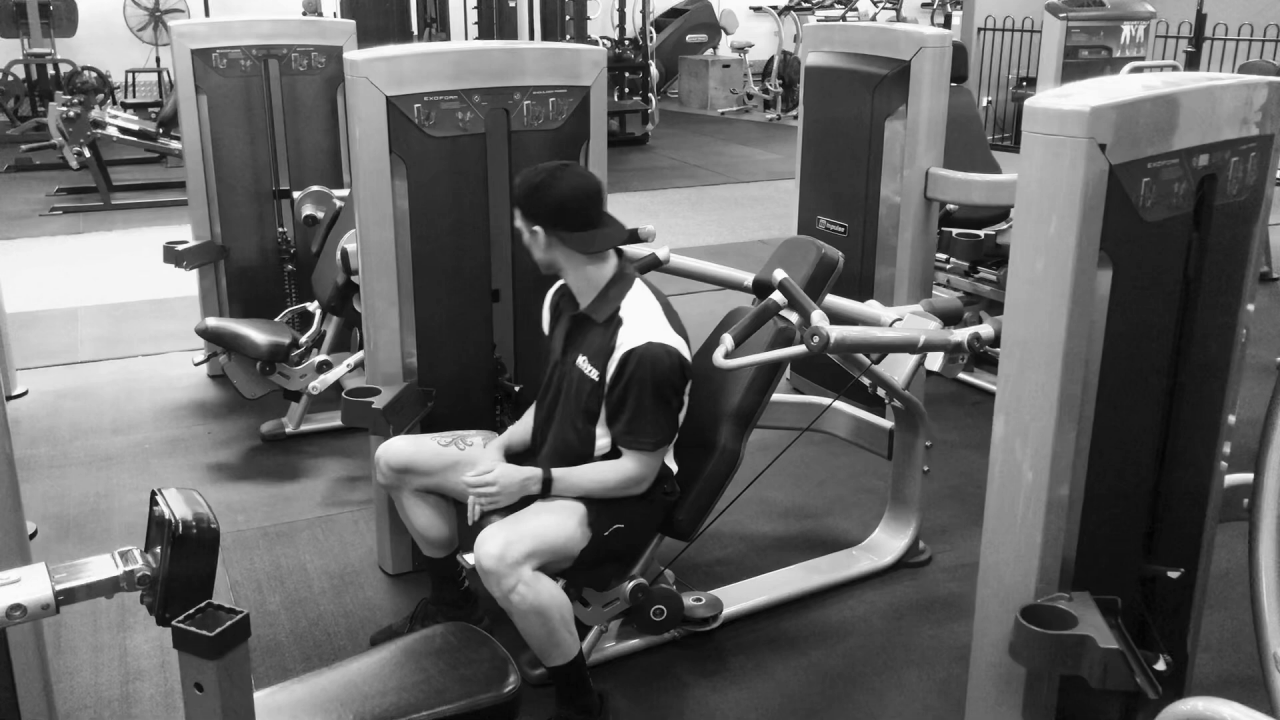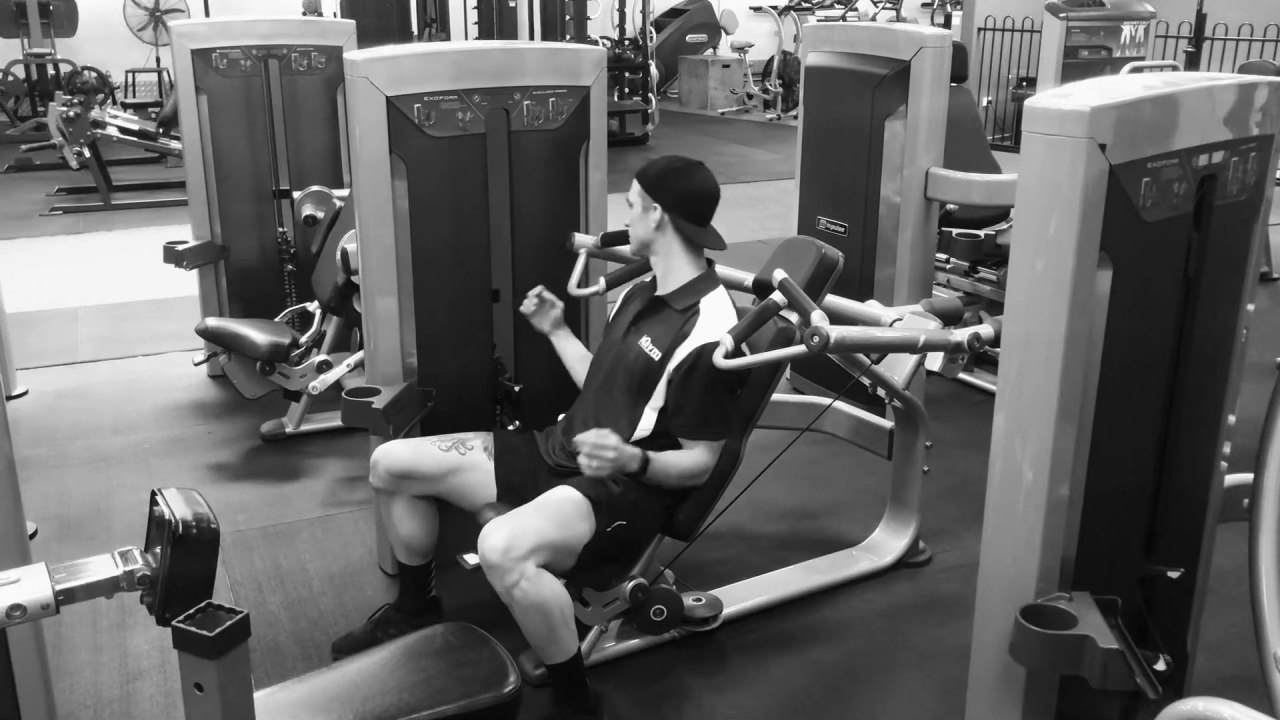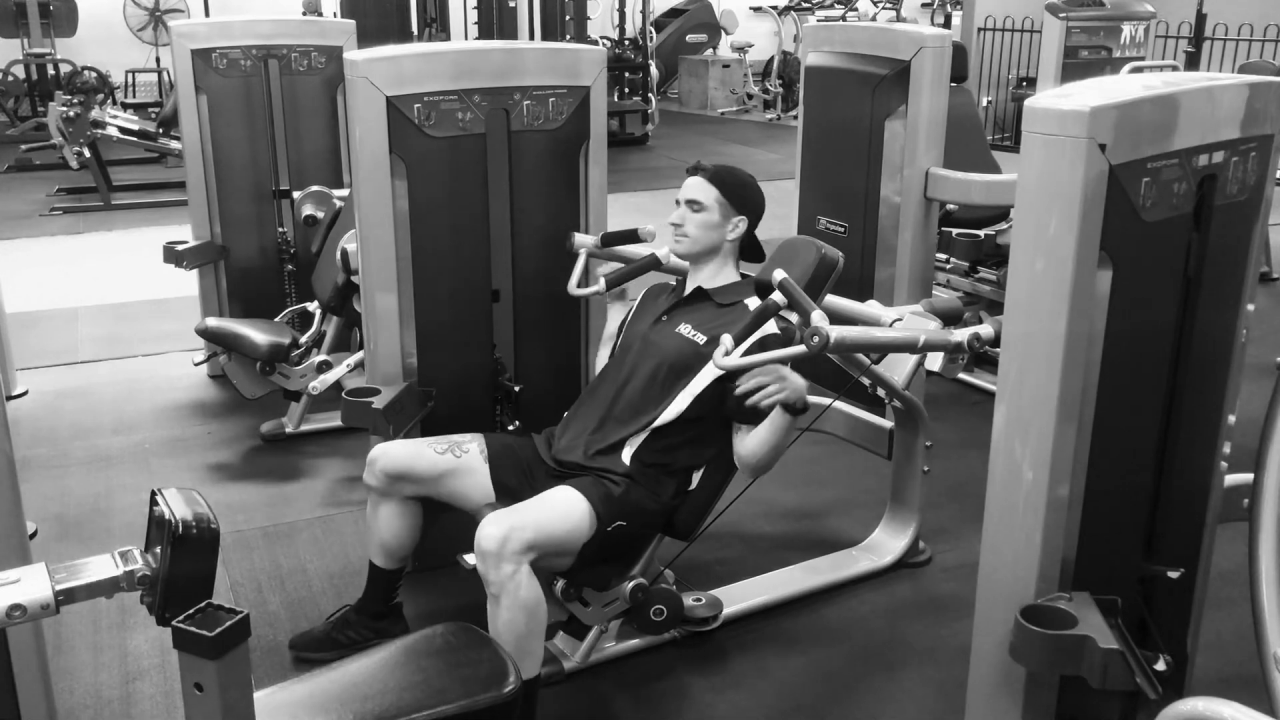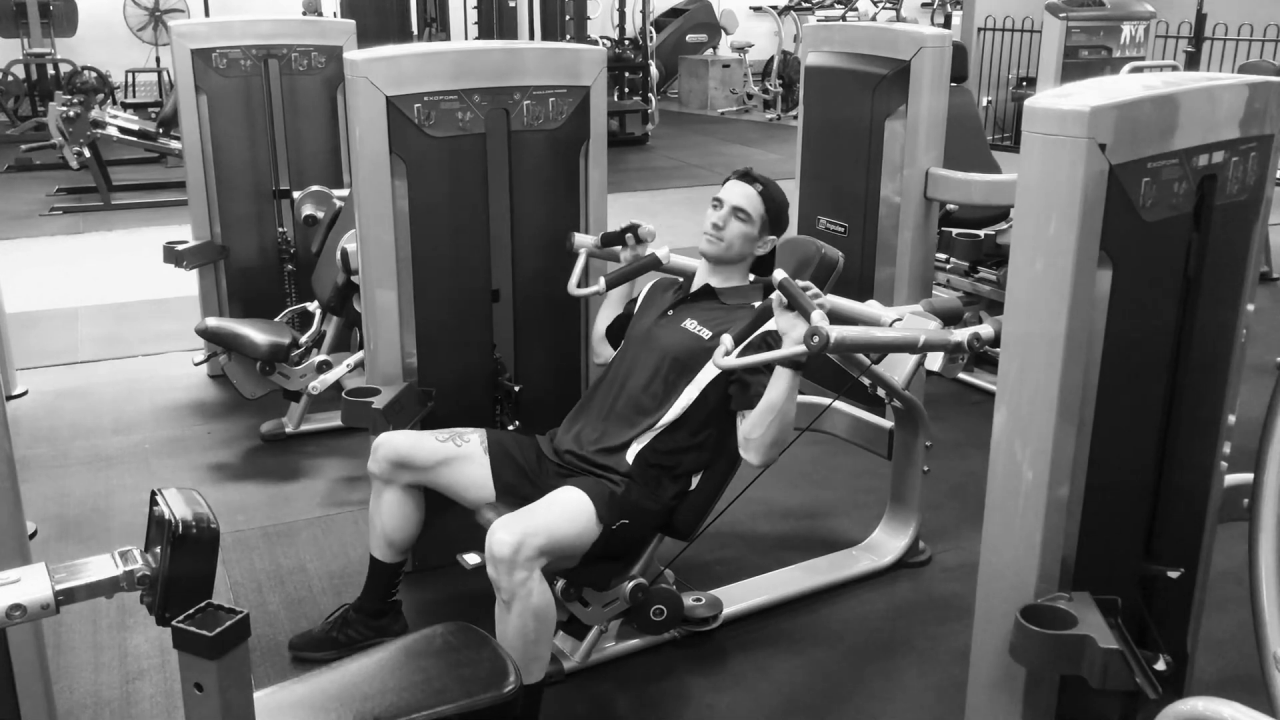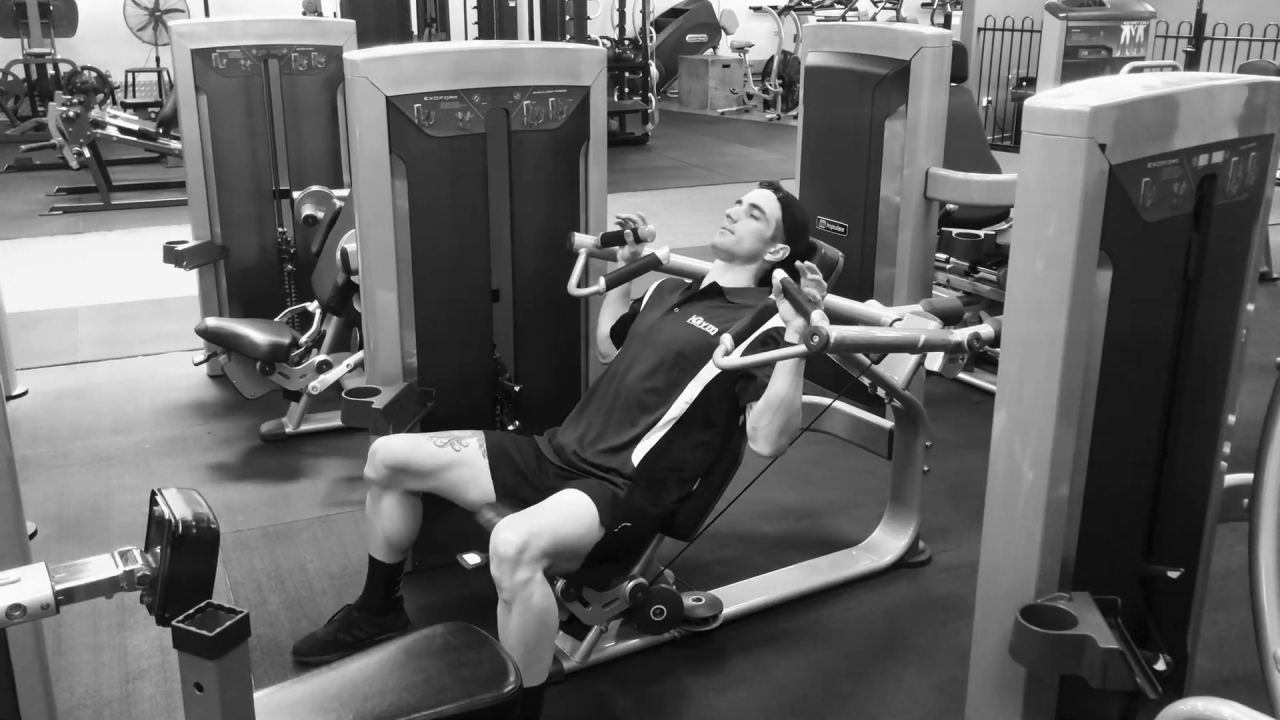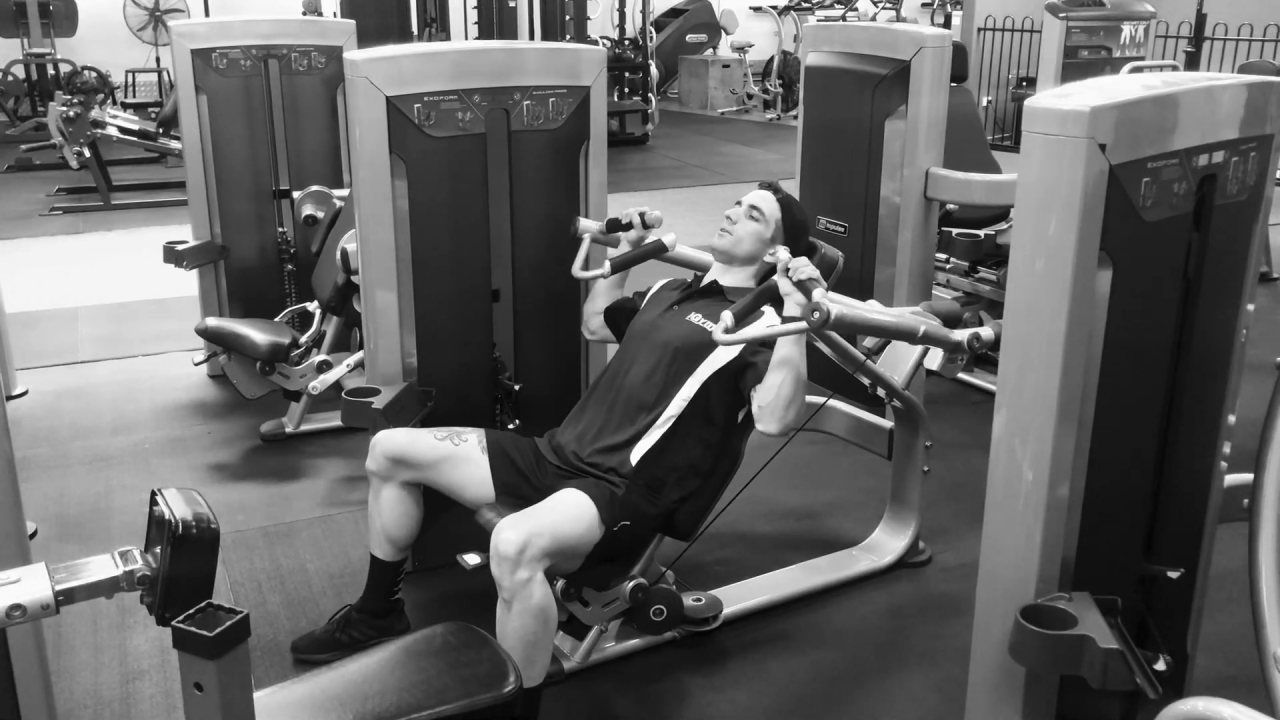
dt=0.7s
person 1, frame 1
left shoulder: (646, 344)
right shoulder: (565, 298)
left elbow: (639, 472)
left wrist: (532, 481)
right wrist: (504, 447)
left hip: (619, 494)
right hip: (552, 460)
left knee: (499, 554)
right knee: (394, 459)
right ankle: (453, 603)
person 1, frame 2
left shoulder: (709, 335)
right shoulder: (643, 293)
left elbow: (699, 463)
left wrist: (633, 461)
right wrist: (557, 331)
left hip: (627, 488)
right hip: (561, 449)
left knee: (503, 547)
right knee: (391, 464)
right ankle: (415, 609)
person 1, frame 3
left shoulder: (753, 327)
right shoulder: (659, 295)
left elbow: (750, 459)
left wrist: (790, 403)
left hip: (627, 487)
right hip: (556, 452)
left knee: (500, 540)
right knee: (387, 464)
right ankle: (376, 616)
person 1, frame 4
left shoulder: (754, 325)
right shoulder: (664, 290)
left elbow: (757, 448)
left wrist: (792, 355)
right wrist: (626, 270)
left hip: (627, 487)
right hip: (559, 453)
left knee: (511, 546)
right knee: (392, 453)
right ankle: (376, 613)
person 1, frame 5
left shoulder: (760, 325)
right shoulder: (671, 290)
left elbow: (769, 440)
left wrist: (796, 338)
right wrist: (624, 265)
left hip: (627, 488)
right hip: (559, 454)
left knee: (515, 546)
right knee: (388, 458)
right ankle: (377, 613)
person 1, frame 6
left shoulder: (759, 323)
right shoulder: (673, 290)
left elbow: (775, 419)
right elbow: (594, 324)
left wrist: (796, 314)
right wrist: (624, 251)
left hip: (624, 488)
right hip: (559, 454)
left knee: (515, 546)
right knee: (391, 450)
right ankle: (378, 613)
